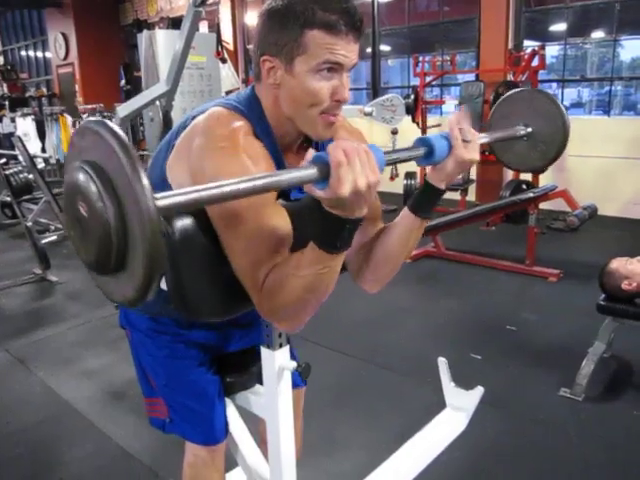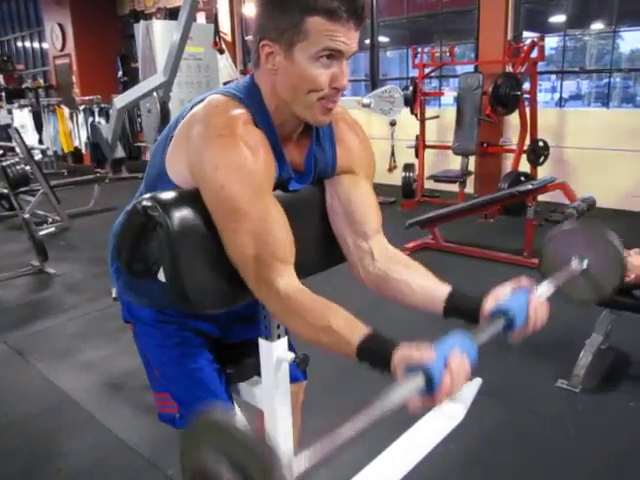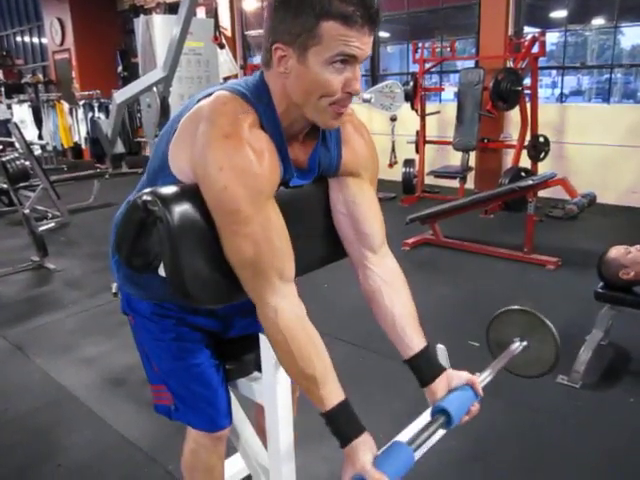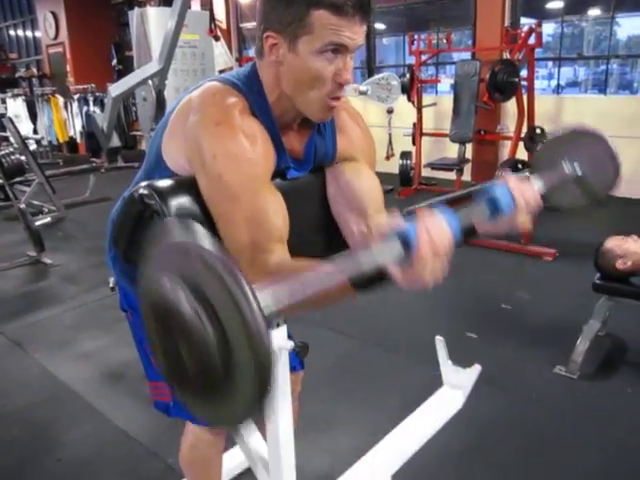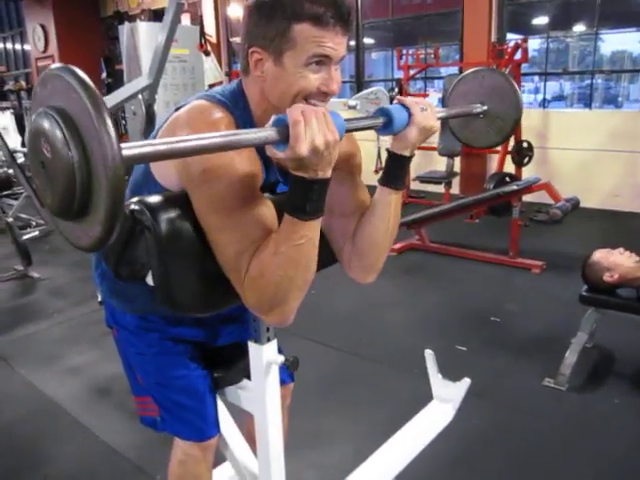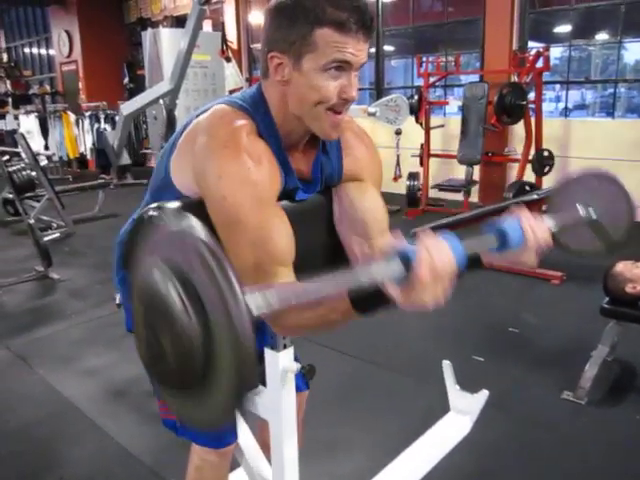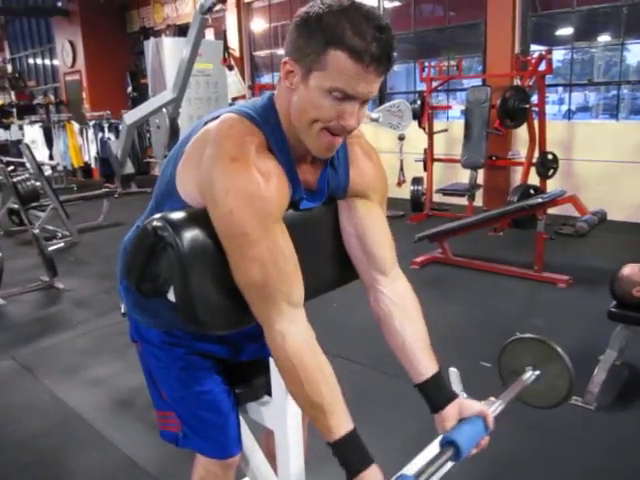
dt=0.7s
person 1, frame 1
left shoulder: (342, 142)
right shoulder: (229, 145)
left elbow: (369, 274)
right elbow: (285, 311)
left wrist: (433, 189)
right wrist: (343, 219)
left hip: (238, 290)
right hip: (167, 303)
left knee: (286, 394)
right knee: (208, 436)
person 1, frame 2
left shoulder: (341, 136)
right shoulder: (229, 139)
left elbow: (370, 254)
right elbow: (277, 288)
left wrist: (474, 305)
right wrist: (390, 356)
left hip: (239, 283)
left knee: (287, 385)
person 1, frame 3
left shoulder: (348, 139)
right shoulder: (233, 139)
left elbow: (374, 260)
right elbow: (277, 297)
left wrist: (432, 373)
right wrist: (351, 435)
left hip: (238, 273)
right hip: (163, 283)
left knee: (283, 380)
right knee: (211, 423)
person 1, frame 4
left shoulder: (341, 124)
right shoulder: (226, 125)
left elbow: (369, 239)
right elbow: (271, 277)
right wrist: (384, 266)
left hip: (240, 270)
left knee: (284, 373)
person 1, frame 5
left shoulder: (325, 133)
right shoulder: (212, 136)
left elbow: (362, 265)
right elbow: (275, 306)
left wrist: (400, 157)
right wrist: (310, 181)
left hip: (225, 288)
right hip: (150, 299)
left knee: (273, 389)
right knee: (199, 434)
person 1, frame 6
left shoulder: (349, 144)
right shoulder: (234, 147)
left elbow: (374, 258)
right wrist: (385, 292)
left knee: (288, 394)
right knee: (218, 441)
person 1, frame 7
left shoulder: (356, 159)
right shoulder: (241, 162)
left elbow: (385, 281)
right elbow: (285, 324)
left wrist: (442, 399)
left hip: (247, 300)
right hip: (171, 309)
left knee: (292, 403)
